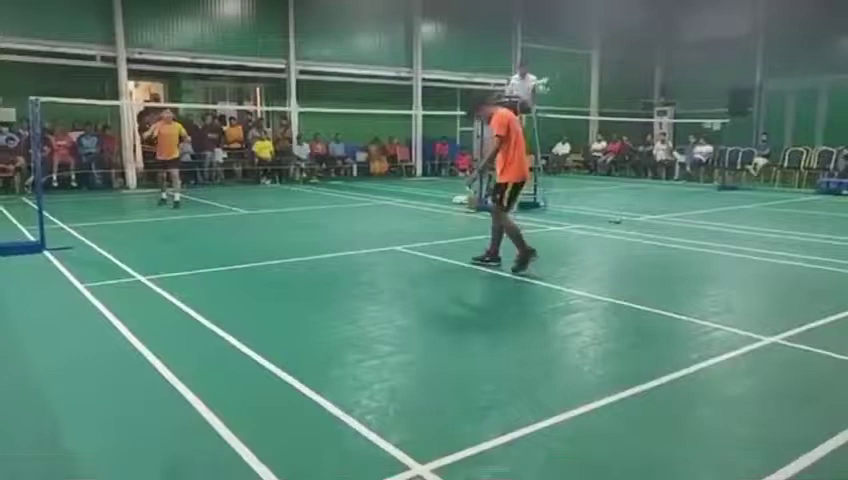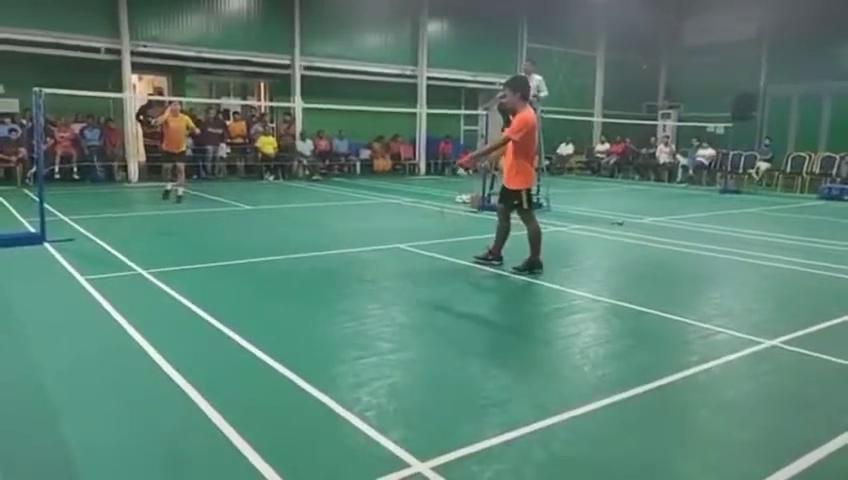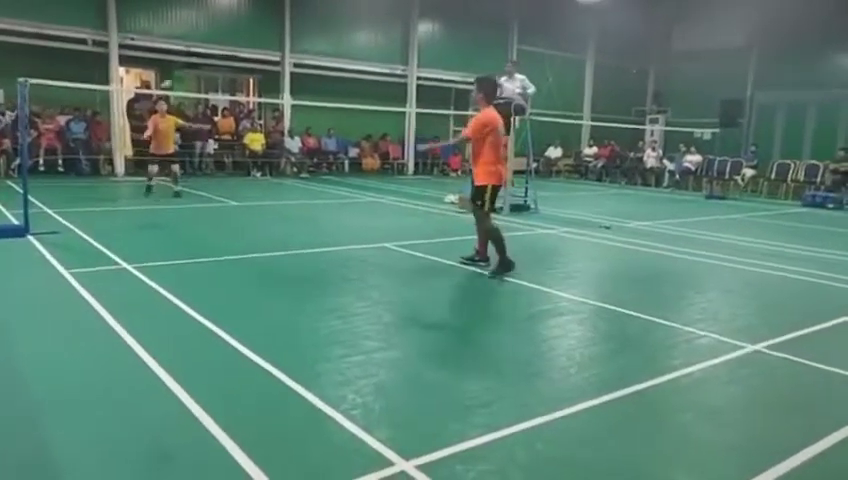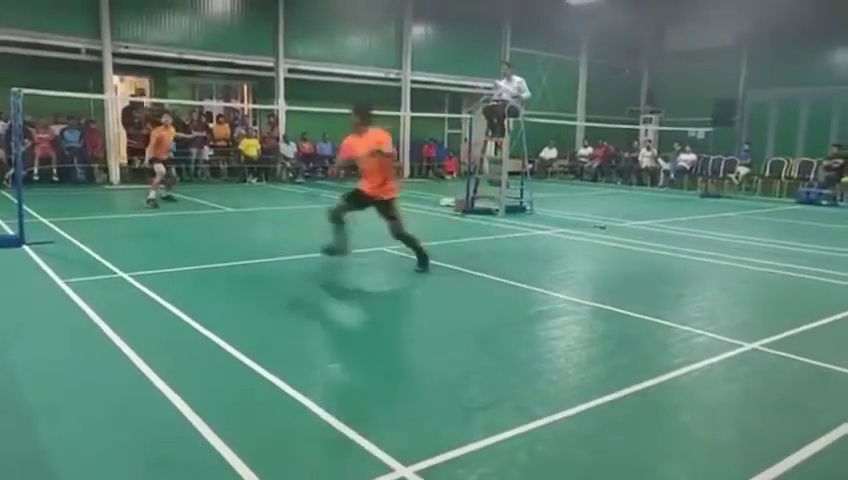
dt=1s
person 1, frame 1
left shoulder: (500, 116)
right shoulder: (505, 116)
left elbow: (496, 148)
left wrist: (478, 171)
left hip: (512, 173)
right hip: (509, 172)
left knee: (500, 213)
right knee: (495, 210)
left ankle: (525, 251)
right ankle: (493, 254)
person 1, frame 2
left shoulder: (525, 117)
right shoulder: (521, 116)
left elbow: (499, 143)
left wrist: (473, 156)
left hip: (520, 177)
right hip: (511, 176)
left knee: (528, 217)
right knee: (503, 213)
left ankle: (535, 261)
right ankle: (495, 254)
person 1, frame 3
left shoulder: (485, 117)
right shoulder: (491, 115)
left elbow: (459, 140)
left wrist: (432, 146)
left hip: (488, 176)
right hip: (485, 175)
left knee: (483, 218)
right knee: (480, 215)
left ankle: (505, 260)
right ankle: (481, 254)
person 1, frame 4
left shoulder: (380, 135)
right shoulder: (349, 142)
left elbow: (392, 153)
right elbow: (340, 164)
left wrist: (380, 151)
left hip: (385, 191)
right hip: (364, 189)
left knee: (398, 232)
right knee: (335, 211)
left ankle: (422, 256)
right ankle: (340, 244)
